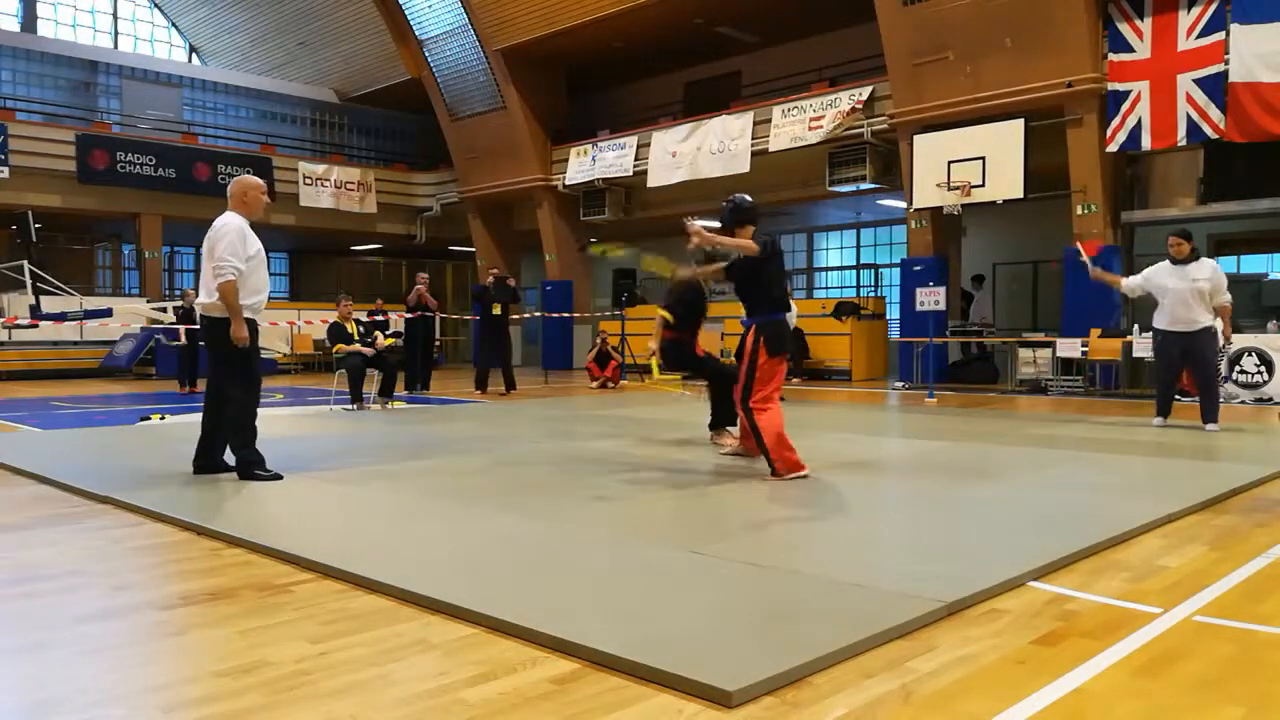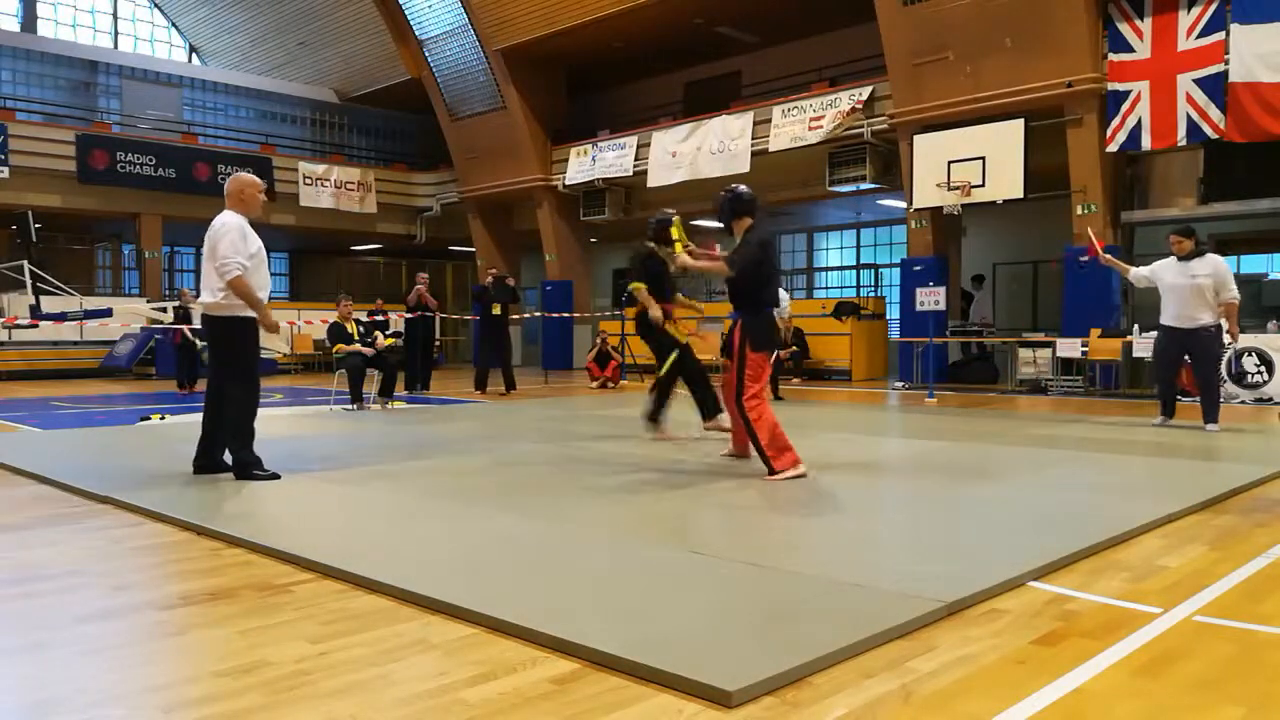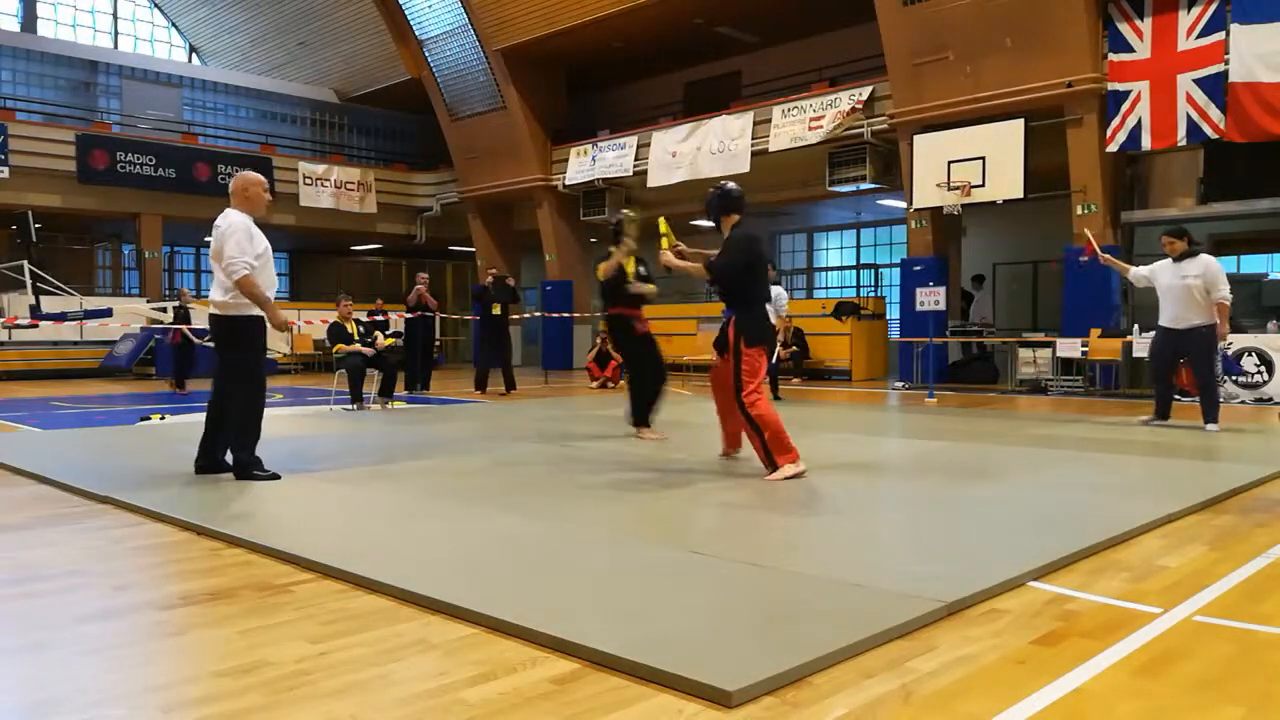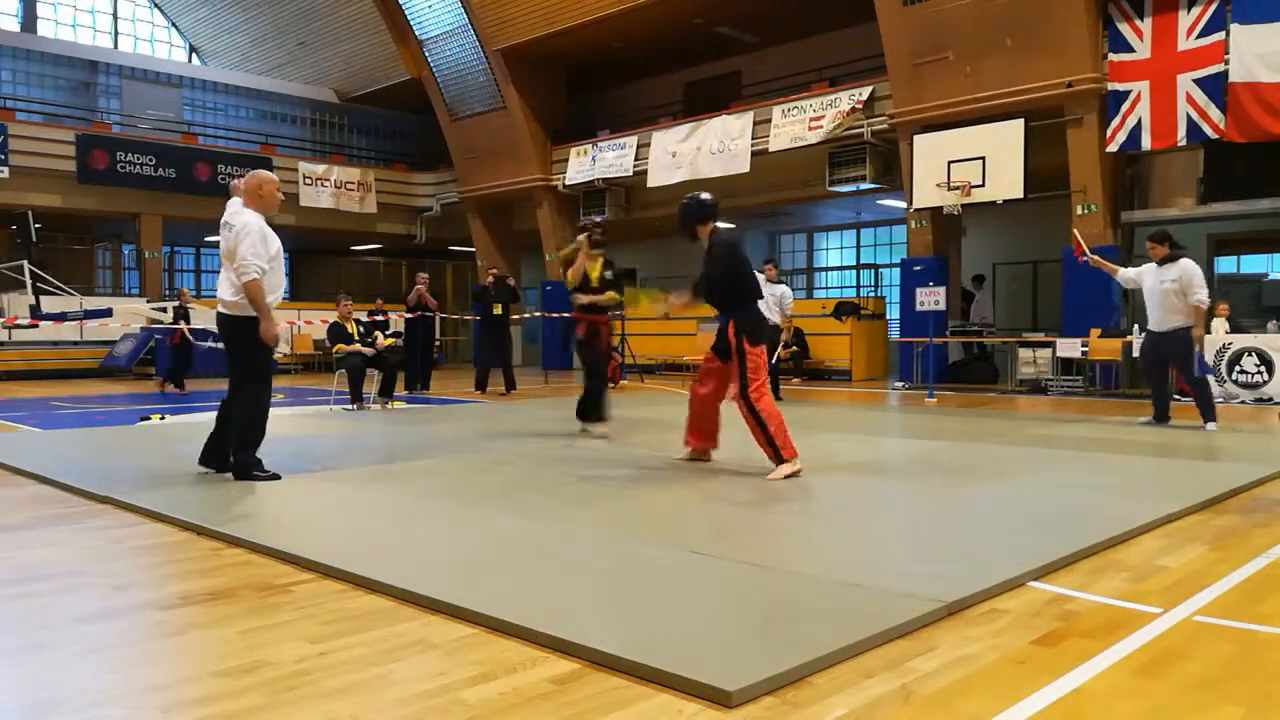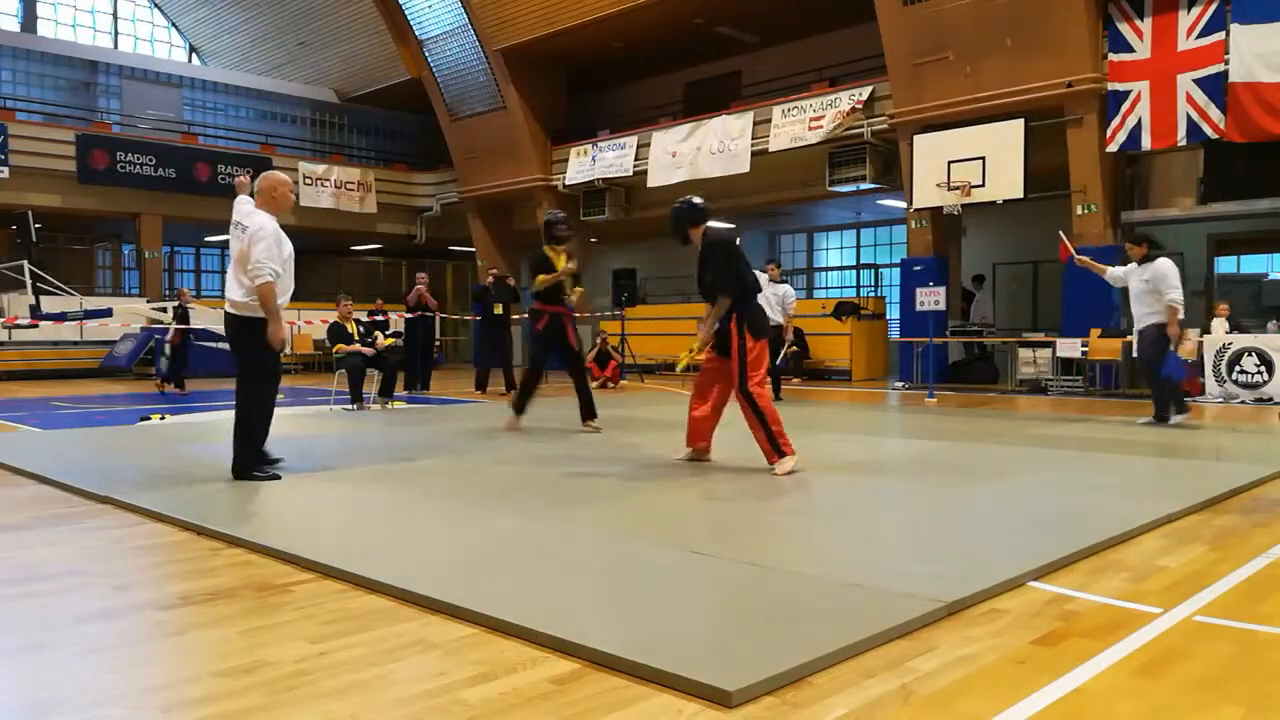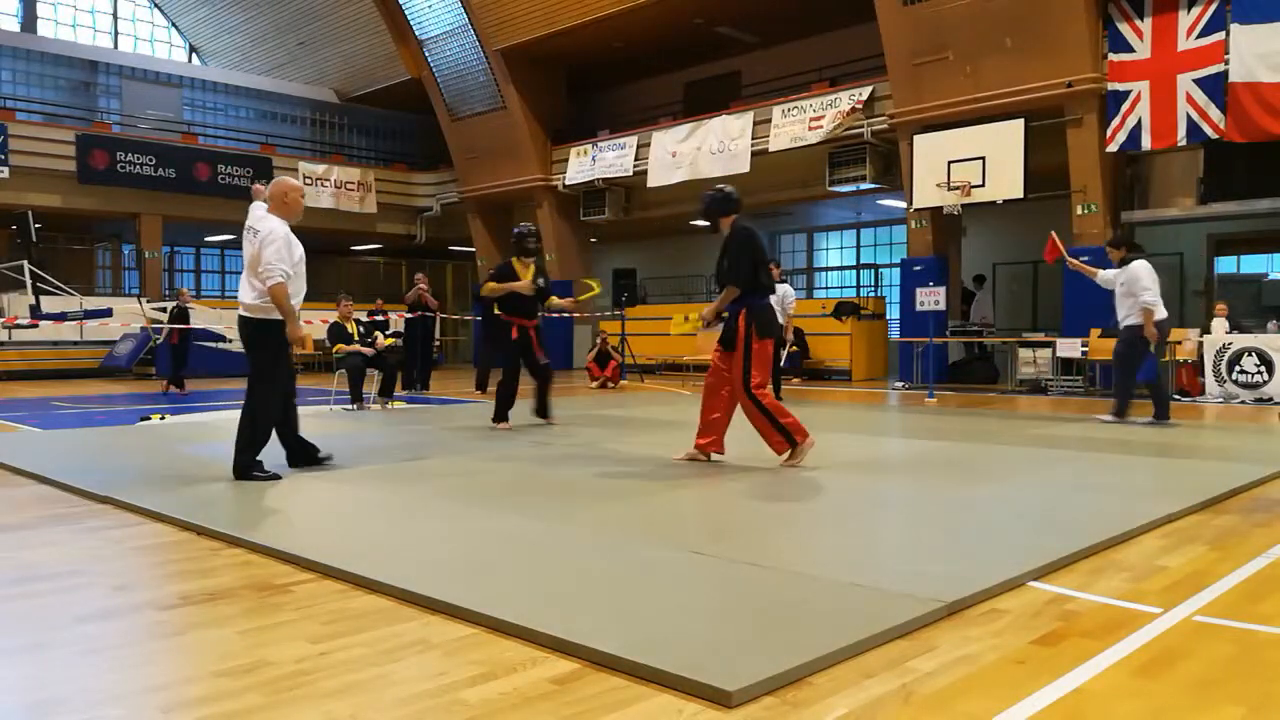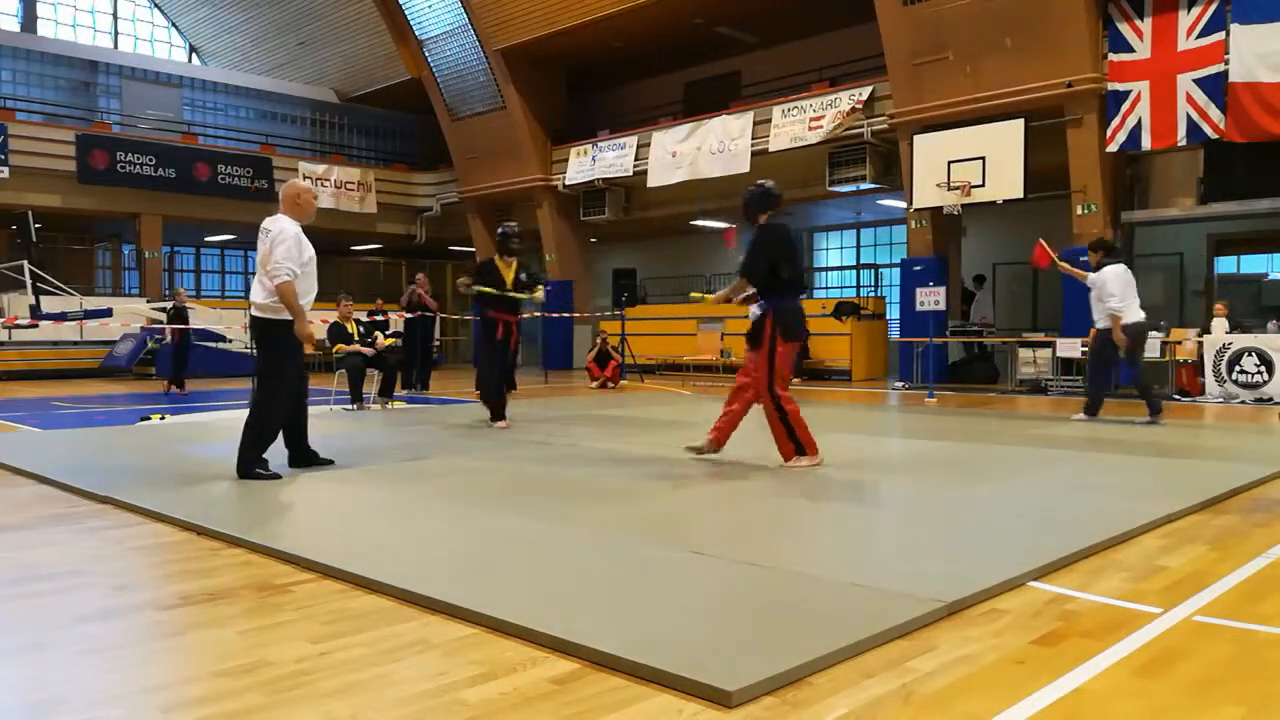
dt=0.2s
person 1, frame 1
left shoulder: (232, 226)
right shoulder: (233, 226)
right elbow: (226, 278)
right wrist: (238, 322)
left hip: (220, 320)
right hip: (230, 322)
left knee: (222, 389)
right knee: (243, 389)
left ankle: (208, 457)
right ankle: (248, 461)
person 1, frame 2
left shoulder: (231, 224)
right shoulder: (233, 225)
right elbow: (234, 275)
right wrist: (262, 311)
left hip: (223, 319)
right hip: (233, 320)
left knee: (222, 389)
right knee: (243, 390)
left ankle: (208, 458)
right ankle: (244, 462)
person 1, frame 3
left shoulder: (231, 220)
right shoulder: (239, 224)
right elbow: (241, 274)
right wrist: (271, 308)
left hip: (230, 318)
right hip: (241, 319)
left knee: (228, 390)
right knee: (248, 391)
left ankle: (209, 457)
right ankle: (245, 462)
person 1, frame 4
left shoulder: (235, 215)
right shoulder: (254, 225)
right elbow: (250, 278)
left wrist: (239, 191)
right wrist: (267, 319)
left hip: (235, 317)
right hip: (247, 320)
left knee: (242, 389)
right knee: (253, 391)
left ankle: (216, 452)
right ankle: (245, 462)
person 1, frame 5
left shoulder: (244, 213)
right shoulder: (266, 228)
left elbow: (244, 198)
right elbow: (263, 279)
left wrist: (243, 188)
right wrist: (275, 323)
left hip: (242, 317)
right hip: (254, 320)
left knee: (256, 387)
right knee: (257, 390)
left ankle: (250, 452)
right ankle: (246, 463)
person 1, frame 6
left shoulder: (258, 218)
right shoulder: (277, 231)
left elbow: (259, 204)
right elbow: (274, 281)
left wrist: (259, 196)
right wrist: (292, 322)
left hip: (259, 319)
right hip: (266, 321)
left knee: (282, 387)
right knee: (264, 392)
left ankle: (299, 451)
right ankle: (246, 463)
person 1, frame 7
left shoulder: (274, 223)
right shoulder: (288, 231)
right elbow: (282, 280)
right wrist: (301, 320)
left hip: (277, 322)
right hip: (277, 322)
left knee: (294, 388)
right knee: (273, 392)
left ankle: (300, 452)
right ankle: (250, 461)
person 2, frame 1
left shoulder: (765, 244)
right shoulder: (746, 256)
left elbow: (752, 249)
right elbow: (730, 270)
left wrist: (707, 238)
right wrist: (699, 271)
left hip: (766, 333)
right hip: (764, 330)
left knee: (756, 400)
right knee: (748, 392)
left ankle: (788, 464)
right ankle: (747, 443)
person 2, frame 2
left shoulder: (757, 241)
right shoulder: (751, 241)
left elbow: (732, 268)
right elbow: (733, 260)
left wrist: (692, 264)
right wrist: (698, 258)
left hip: (753, 329)
right hip: (752, 326)
left knee: (747, 398)
right knee: (734, 387)
left ankle: (786, 463)
right ankle: (741, 445)
person 2, frame 3
left shoulder: (741, 238)
right shoulder: (740, 237)
left elbow: (713, 271)
right elbow: (724, 258)
left wrist: (675, 263)
right wrist: (691, 252)
left hip: (746, 324)
right hip: (745, 322)
left knee: (746, 394)
right knee: (722, 381)
left ankle: (787, 460)
right ankle: (732, 443)
person 2, frame 4
left shoulder: (720, 244)
right shoulder: (717, 244)
left elbow: (706, 290)
left wrist: (676, 303)
right wrist: (683, 299)
left hip: (743, 327)
right hip: (733, 326)
left knee: (751, 393)
right knee: (705, 384)
left ankle: (786, 458)
right ankle: (699, 446)
person 2, frame 5
left shoulder: (719, 243)
right shoulder: (709, 246)
left elbow: (727, 293)
left wrist: (708, 329)
right wrist: (706, 329)
left hip: (746, 323)
right hip: (731, 324)
left knee: (748, 388)
right knee: (707, 383)
left ankle: (783, 453)
right ankle: (699, 446)
person 2, frame 6
left shoulder: (742, 234)
right shoulder: (735, 237)
left elbow: (738, 284)
left wrist: (713, 309)
right wrist: (717, 312)
left hip: (754, 321)
right hip: (741, 319)
left knee: (749, 387)
right knee: (717, 383)
left ankle: (797, 440)
right ankle: (705, 446)
person 2, frame 7
left shoulder: (769, 231)
right shoulder: (783, 232)
left elbow: (750, 276)
left wrist: (725, 295)
right wrist: (737, 295)
left hip: (779, 318)
right hip: (779, 316)
left knee: (772, 388)
right knee: (748, 381)
left ankle: (806, 451)
right ankle: (715, 440)
person 3, frame 1
left shoulder: (695, 286)
right shoulder: (689, 284)
right elbow: (663, 313)
right wrist: (655, 341)
left hip: (685, 345)
right hip: (679, 346)
left knee: (725, 374)
right knee: (725, 375)
left ankle: (719, 428)
right ankle: (718, 430)
person 3, frame 2
left shoulder: (665, 258)
right shoulder: (645, 254)
right elbow: (636, 285)
left wrist: (691, 304)
right wrist: (652, 306)
left hip: (665, 319)
right hip: (650, 320)
left knee: (692, 367)
right knee: (671, 367)
left ankle: (712, 417)
right ankle: (654, 420)
person 3, frame 3
left shoulder: (640, 263)
right shoulder: (608, 258)
left elbow: (652, 291)
right elbow: (604, 274)
left wrist: (643, 288)
right wrist: (622, 250)
left hip: (638, 321)
right hip: (619, 321)
left knee: (657, 371)
right knee: (640, 371)
left ankle: (640, 417)
right ankle: (642, 424)
person 3, frame 4
left shoulder: (610, 267)
right shoulder: (575, 263)
left elbow: (614, 296)
right elbow: (573, 281)
left wrist: (590, 298)
right wrist: (582, 253)
left hip: (603, 325)
right hip: (582, 324)
left knee: (601, 375)
right knee: (594, 370)
left ankle: (588, 417)
right ankle: (595, 418)
person 3, frame 5
left shoulder: (571, 259)
right shoulder: (539, 257)
left elbow: (576, 288)
right elbow: (537, 285)
left wrist: (574, 297)
right wrist: (561, 274)
left hip: (565, 318)
right hip: (543, 317)
left knee: (577, 367)
right knee: (536, 366)
left ankle: (588, 417)
right ankle: (518, 411)
person 3, frame 6
left shoulder: (540, 272)
right shoulder: (505, 269)
left elbow: (548, 300)
right elbow: (486, 289)
left wrist: (563, 304)
right wrist: (514, 286)
left hip: (531, 329)
right hip: (511, 327)
left knee: (543, 372)
right knee: (511, 373)
left ankle: (542, 411)
right ankle: (500, 417)
person 3, frame 7
left shoulder: (522, 269)
right shoulder: (487, 267)
left elbow: (537, 286)
right elbow: (464, 284)
left wrist: (539, 294)
right wrist: (465, 284)
left hip: (513, 325)
right hip: (493, 323)
left knee: (506, 368)
right knee: (492, 366)
left ankle: (492, 402)
right ankle: (497, 415)
person 4, frame 1
left shoulder: (1210, 267)
right shoulder: (1159, 270)
left elbow: (1221, 300)
right elbow: (1131, 284)
left wrist: (1226, 326)
right wrist: (1103, 277)
left hip: (1201, 332)
right hip: (1167, 333)
left knee: (1207, 376)
right knee: (1166, 376)
left ankle: (1210, 420)
right ankle: (1161, 414)
person 4, frame 2
left shoulder: (1214, 263)
right shoulder: (1164, 266)
left elbow: (1229, 296)
right elbow: (1138, 275)
left wrist: (1233, 324)
right wrist: (1113, 263)
left hip: (1204, 330)
right hip: (1170, 329)
left knee: (1207, 376)
right knee: (1164, 373)
left ankle: (1211, 420)
right ankle: (1166, 413)
person 4, frame 3
left shoulder: (1207, 263)
right shoulder: (1162, 267)
left elbow: (1221, 295)
right elbow: (1137, 275)
left wrist: (1223, 323)
right wrist: (1112, 262)
left hip: (1200, 330)
right hip: (1167, 330)
left knee: (1205, 376)
right knee: (1159, 372)
left ankle: (1211, 420)
right ankle: (1160, 414)
person 4, frame 4
left shoulder: (1186, 267)
right shoulder: (1148, 270)
left elbow: (1199, 299)
right elbow: (1125, 276)
left wrist: (1198, 327)
right wrist: (1101, 263)
left hip: (1182, 332)
right hip: (1156, 332)
left knee: (1193, 376)
right knee: (1154, 376)
left ankle: (1209, 419)
right ankle: (1160, 416)
person 4, frame 5
left shoulder: (1162, 266)
right shoulder: (1135, 268)
left elbow: (1174, 298)
right elbow: (1114, 274)
left wrist: (1173, 325)
right wrist: (1089, 264)
left hip: (1162, 327)
right hip: (1147, 328)
left knee: (1159, 370)
right knee: (1151, 372)
left ankle: (1180, 409)
right ankle: (1161, 414)
person 4, frame 6
left shoulder: (1137, 267)
right shoulder: (1125, 270)
left elbow: (1148, 300)
right elbow: (1105, 277)
left wrist: (1149, 326)
right wrist: (1079, 266)
left hip: (1141, 328)
right hip: (1138, 327)
left knee: (1123, 368)
left ankle: (1119, 413)
right ankle: (1162, 414)
person 4, frame 7
left shoulder: (1108, 273)
right shoulder: (1119, 269)
left elbow: (1114, 305)
right elbow: (1094, 280)
left wrist: (1116, 331)
right wrist: (1070, 270)
left hip: (1113, 330)
right hip: (1135, 327)
left knee: (1097, 370)
right knee: (1134, 370)
left ankle: (1090, 411)
right ankle: (1155, 410)
